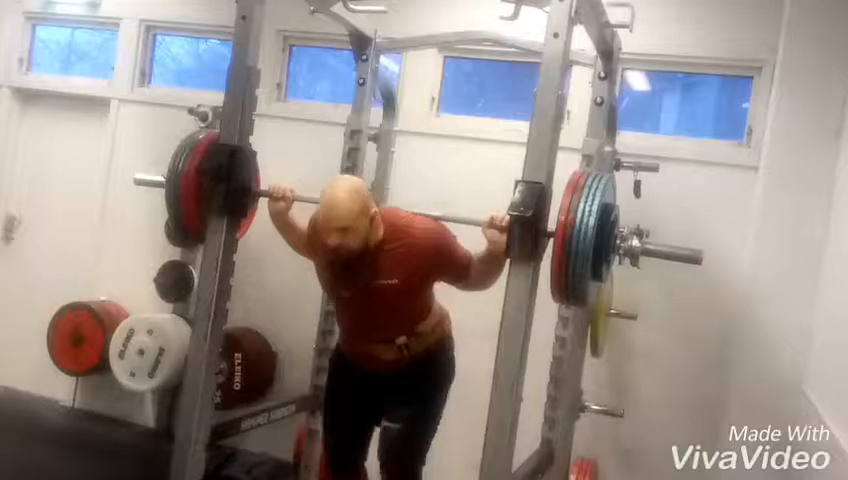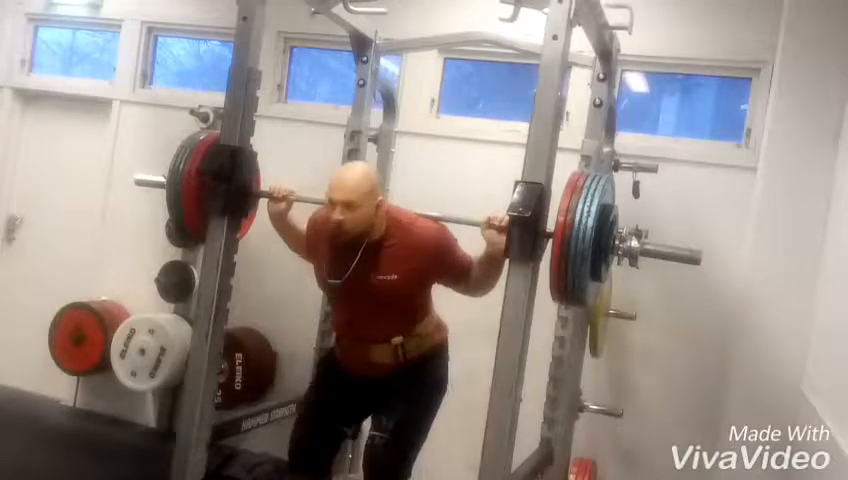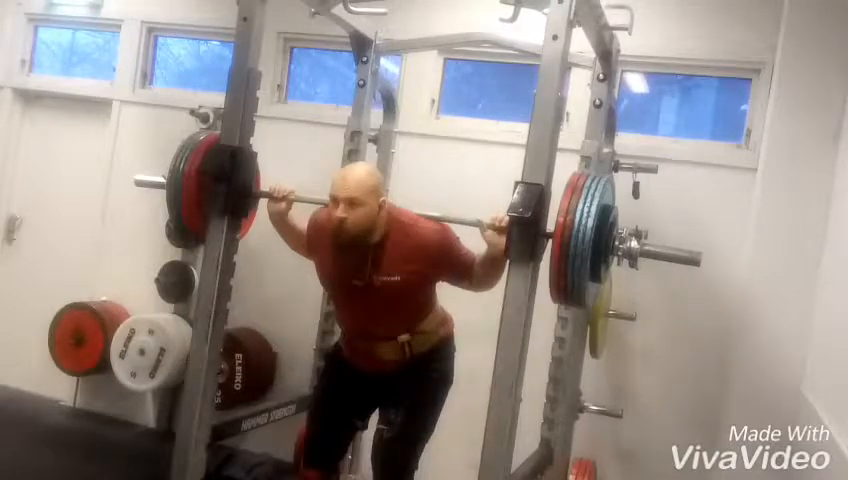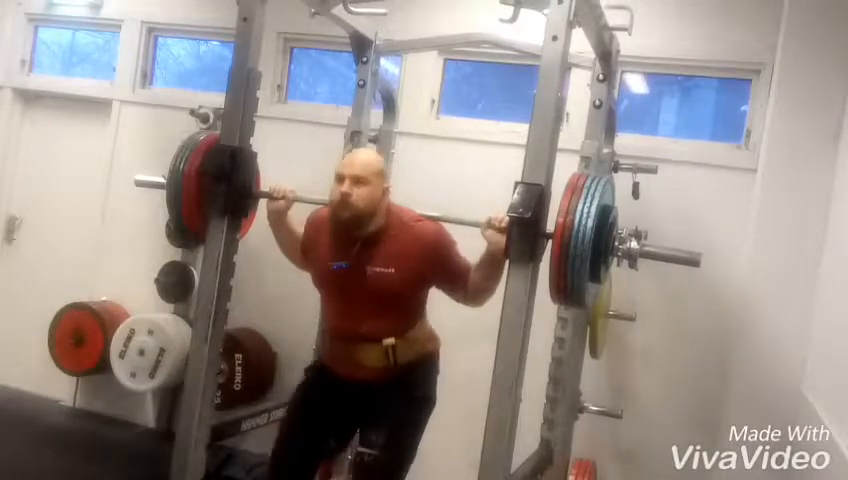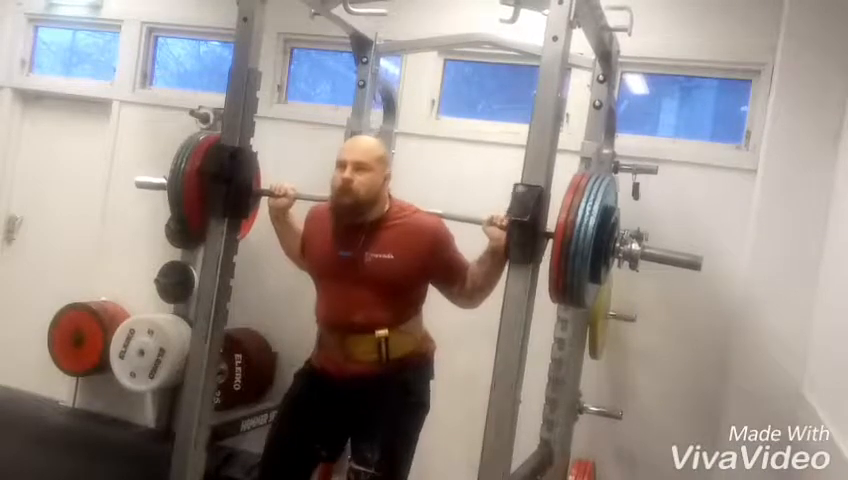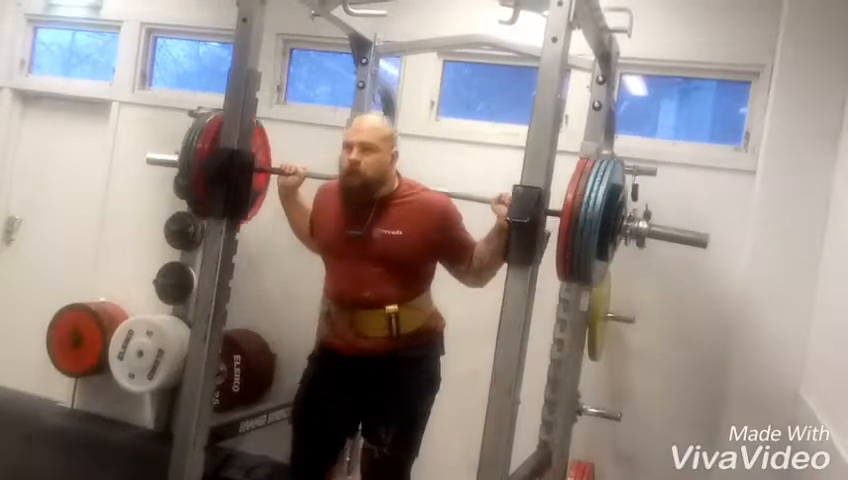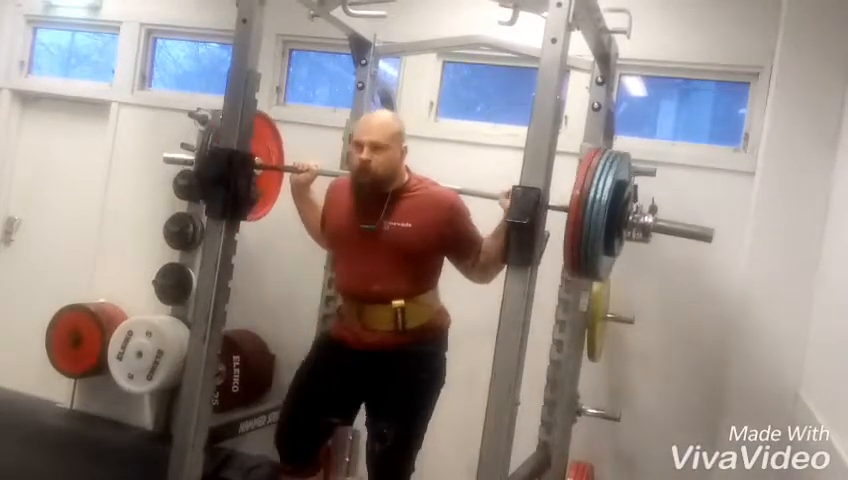
dt=0.4s
person 1, frame 1
left shoulder: (423, 238)
right shoulder: (323, 229)
left elbow: (473, 277)
left wrist: (496, 251)
right wrist: (280, 216)
left hip: (420, 363)
right hip: (354, 359)
person 1, frame 2
left shoulder: (424, 239)
right shoulder: (323, 226)
left elbow: (473, 283)
left wrist: (495, 253)
right wrist: (279, 218)
left hip: (413, 370)
right hip: (347, 362)
person 1, frame 3
left shoulder: (425, 239)
right shoulder: (324, 226)
left elbow: (476, 278)
left wrist: (496, 253)
right wrist: (279, 217)
left hip: (419, 362)
right hip: (353, 355)
right knee: (317, 453)
person 1, frame 4
left shoulder: (423, 237)
right shoulder: (321, 224)
left elbow: (472, 292)
left wrist: (496, 254)
right wrist: (278, 218)
left hip: (402, 377)
right hip: (334, 368)
person 1, frame 5
left shoulder: (423, 231)
right shoulder: (319, 219)
left elbow: (467, 293)
left wrist: (497, 252)
right wrist: (279, 215)
left hip: (394, 379)
right hip: (326, 369)
person 1, frame 6
left shoulder: (431, 209)
right shoulder: (328, 197)
left elbow: (474, 272)
left wrist: (504, 229)
right wrist: (288, 193)
left hip: (404, 356)
right hip: (337, 348)
person 1, frame 7
left shoulder: (439, 204)
right shoulder: (339, 192)
left elbow: (480, 268)
left wrist: (511, 224)
right wrist: (300, 189)
left hip: (410, 351)
right hip: (345, 340)
right knee: (294, 438)
